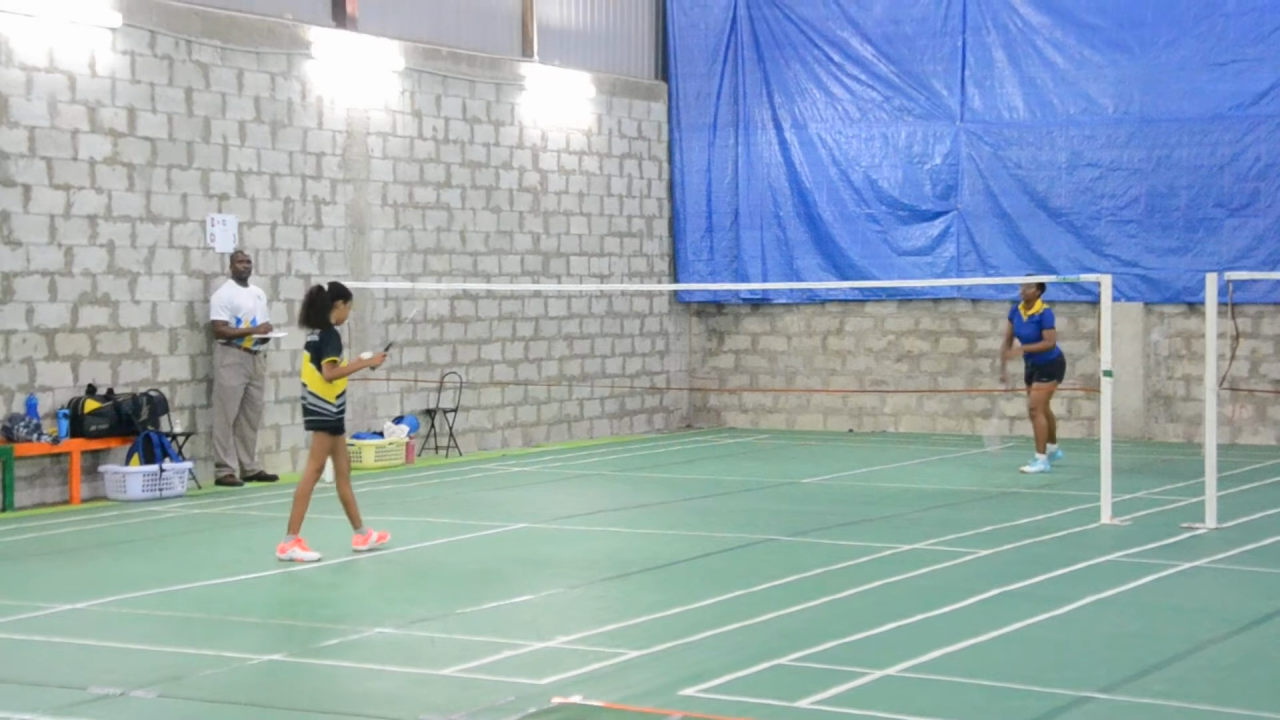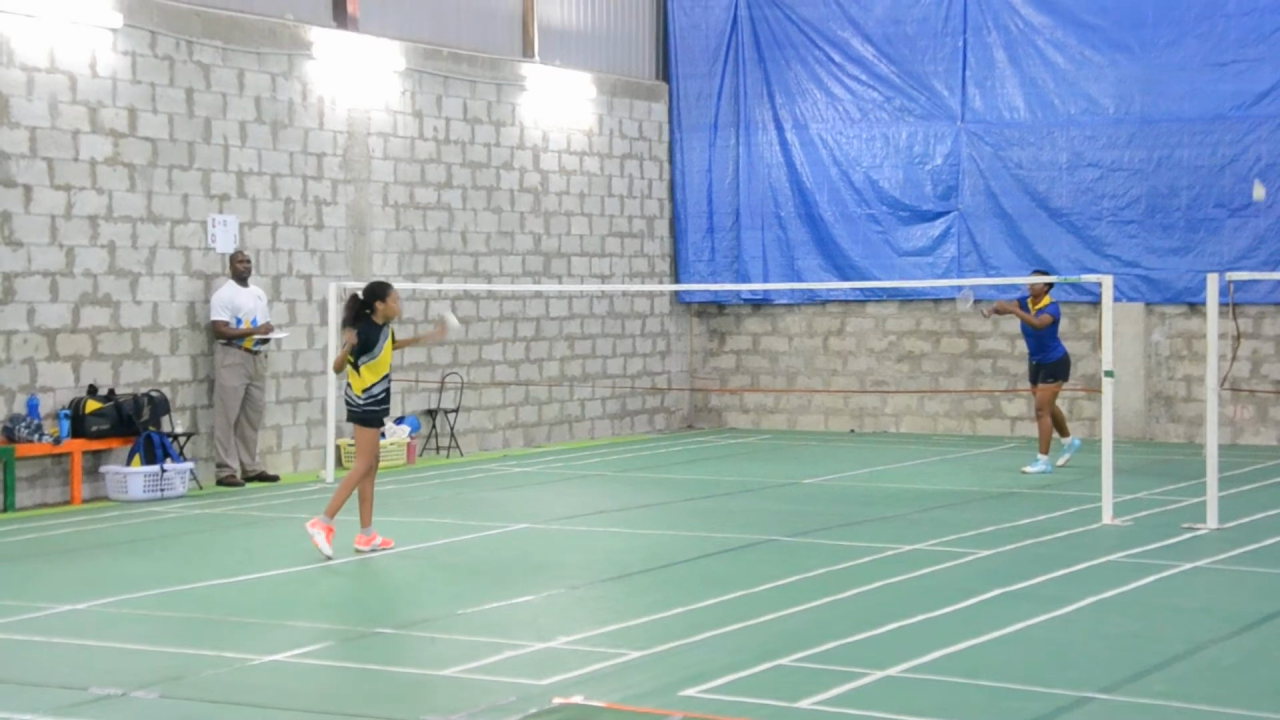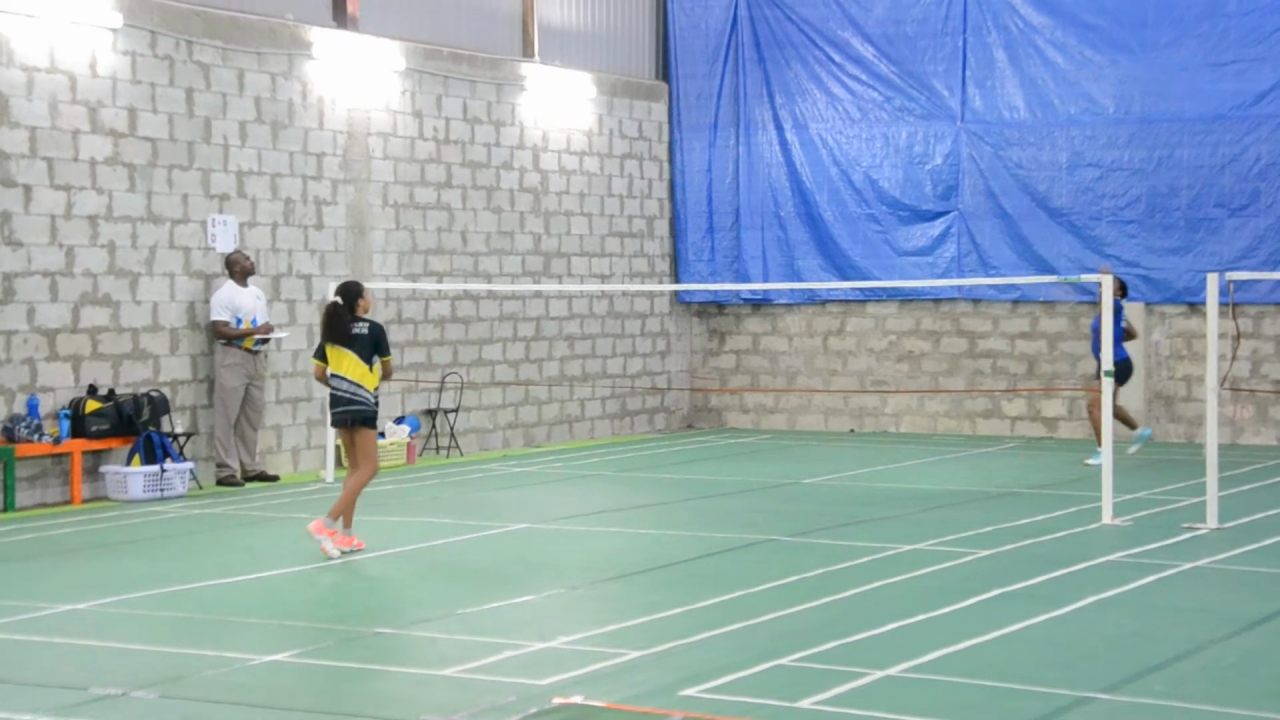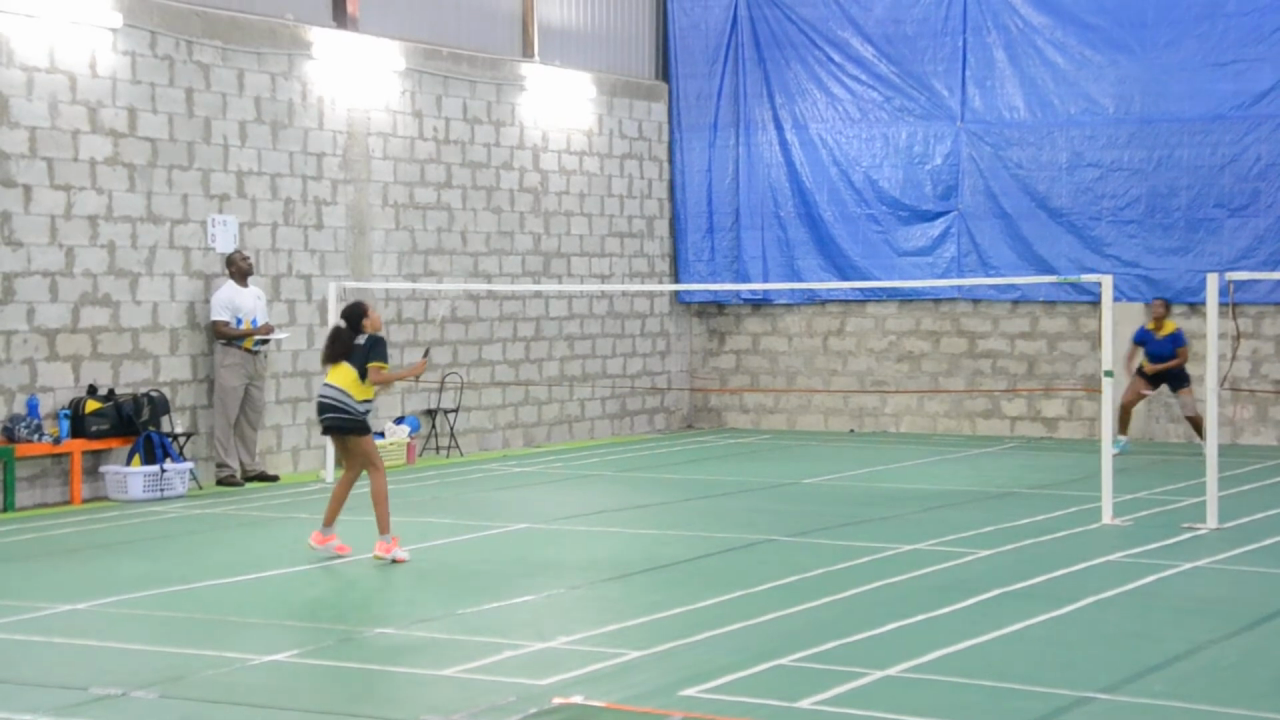
dt=1s
person 1, frame 1
left shoulder: (316, 333)
right shoulder: (330, 334)
right elbow: (329, 374)
left wrist: (351, 365)
right wrist: (365, 364)
left hip: (326, 409)
right hip: (326, 410)
left knee: (343, 471)
right knee: (313, 473)
left ankle: (361, 534)
right ankle: (290, 541)
person 1, frame 2
left shoulder: (384, 325)
right shoulder: (364, 331)
left elbow: (392, 344)
right elbow: (337, 367)
left wrist: (427, 337)
right wrist: (347, 347)
left hip: (376, 404)
right hip: (364, 405)
left knee: (369, 467)
right knee: (361, 467)
left ankle: (366, 534)
right ankle: (322, 522)
person 1, frame 3
left shoulder: (332, 331)
right shoulder: (374, 329)
left elbow: (318, 373)
right elbow: (386, 370)
right wrist: (375, 379)
left hip: (339, 404)
right hip: (361, 404)
left knee: (356, 467)
right knee: (367, 469)
left ankle: (343, 535)
right ankle: (326, 524)
person 1, frame 4
left shoulder: (348, 345)
right shoulder: (375, 341)
right elbow: (375, 378)
right wrist: (410, 371)
left hip: (329, 408)
right hip: (346, 411)
left knee: (353, 470)
right knee: (377, 471)
left ankle: (324, 534)
right ankle: (385, 542)
person 2, frame 1
left shoulder: (259, 293)
right shoulder: (223, 294)
right elbow: (219, 331)
left wrist: (266, 332)
right wrist: (252, 330)
left hip: (256, 357)
right hip: (232, 357)
left knee: (252, 415)
right knee: (227, 416)
left ankle: (250, 467)
right ankle: (225, 470)
person 2, frame 2
left shoulder: (259, 293)
right shoulder: (224, 294)
right elbow: (219, 331)
left wrist: (267, 332)
right wrist: (253, 331)
left hip: (257, 357)
right hip: (232, 357)
left knee: (253, 415)
right knee: (228, 417)
left ankle: (251, 467)
right ankle: (226, 471)
person 2, frame 3
left shoulder: (258, 293)
right shoulder: (224, 295)
right elbow: (219, 331)
left wrist: (267, 333)
right wrist: (253, 331)
left hip: (256, 357)
right hip: (233, 358)
left knee: (252, 416)
right knee: (228, 417)
left ankle: (251, 467)
right ankle: (225, 471)
person 2, frame 4
left shoulder: (258, 293)
right shoulder: (224, 295)
right elbow: (219, 331)
left wrist: (267, 333)
right wrist: (254, 331)
left hip: (256, 357)
right hip: (232, 358)
left knee: (252, 416)
right knee: (227, 417)
left ankle: (251, 467)
right ankle: (225, 470)
person 3, frame 1
left shoulder: (1045, 313)
right shoulder: (1015, 310)
left elbow: (1049, 344)
right elbow: (1007, 339)
left wrist: (1022, 349)
right wrist: (1003, 366)
left hip: (1050, 364)
right hip: (1031, 364)
left knee: (1035, 409)
right knee: (1042, 408)
left ankle: (1042, 460)
right ankle: (1053, 448)
person 3, frame 2
left shoulder: (1052, 307)
right shoulder: (1024, 302)
left elbow: (1039, 324)
right elbow: (1007, 307)
left wrist: (1016, 311)
right wrist: (994, 309)
left hip: (1054, 362)
right hip: (1036, 362)
left knee: (1041, 410)
right knee: (1048, 406)
left ankle: (1043, 461)
right ankle: (1069, 441)
person 3, frame 3
left shoulder: (1114, 304)
right shoulder: (1117, 312)
right elbow: (1133, 334)
left hip: (1116, 365)
right hip: (1110, 364)
left knee: (1093, 404)
left ankle: (1102, 452)
right ankle: (1140, 432)
person 3, frame 4
left shoulder: (1175, 332)
right shoulder: (1142, 331)
left elbow: (1183, 359)
right elbow: (1130, 357)
left wrist: (1158, 367)
right wrist: (1135, 375)
left hip: (1174, 373)
right hip: (1149, 371)
left knee: (1190, 412)
right knee: (1125, 402)
right ankle: (1121, 441)
